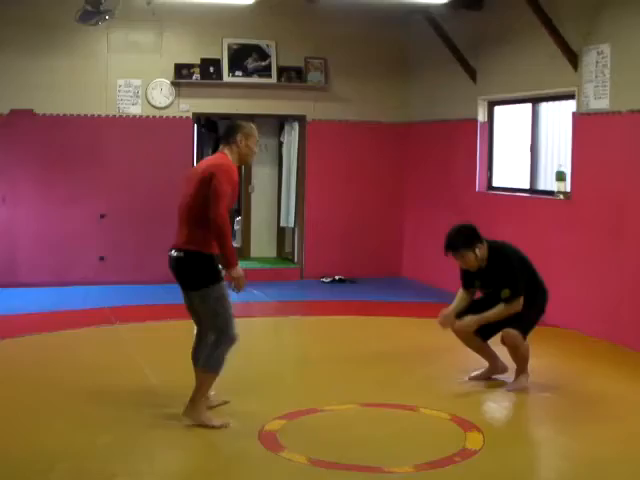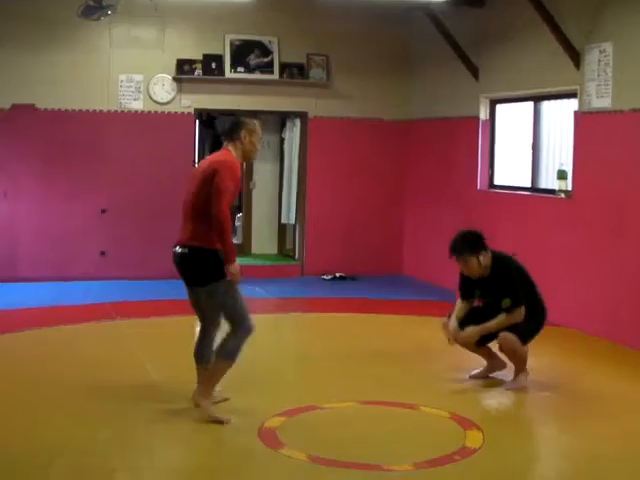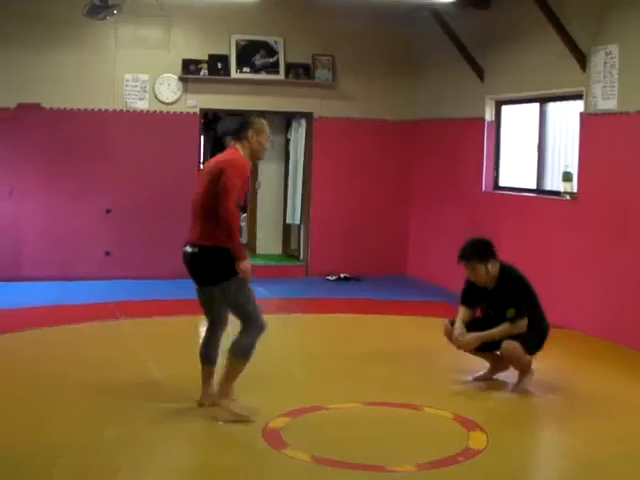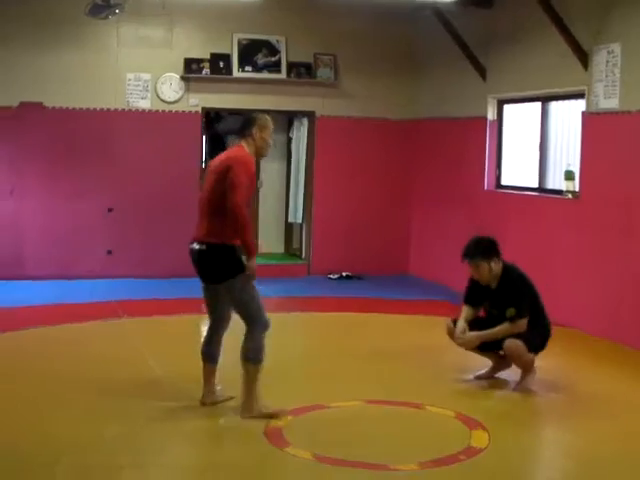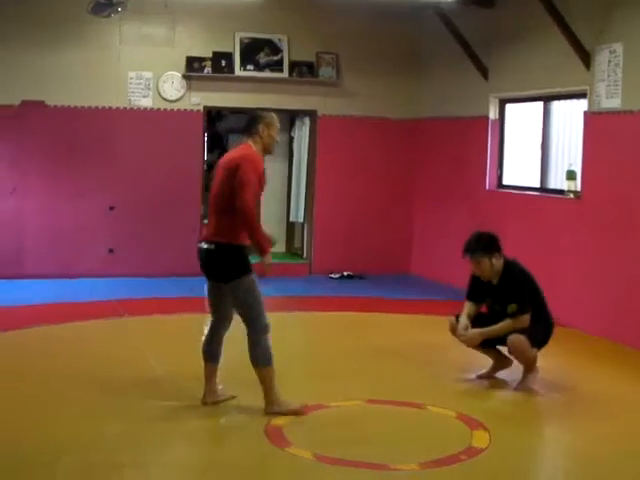
dt=0.1s
person 1, frame 1
left shoulder: (206, 165)
right shoulder: (225, 168)
right elbow: (218, 218)
left wrist: (221, 260)
right wrist: (232, 263)
left hip: (183, 256)
right hip: (197, 260)
left knee: (208, 329)
right knee: (226, 336)
left ankle: (201, 397)
right ankle: (196, 407)
person 1, frame 2
left shoulder: (210, 162)
right shoulder: (228, 165)
right elbow: (219, 214)
left wrist: (223, 255)
right wrist: (231, 259)
left hip: (187, 252)
right hip: (202, 256)
left knee: (210, 325)
right knee: (242, 326)
left ankle: (204, 391)
right ankle: (204, 395)
person 1, frame 3
left shoulder: (219, 161)
right shoulder: (236, 164)
right elbow: (228, 212)
left wrist: (234, 252)
right wrist: (241, 257)
left hip: (196, 252)
right hip: (213, 255)
left knee: (217, 323)
right knee: (254, 324)
left ankle: (208, 392)
right ankle: (223, 395)
person 1, frame 4
left shoulder: (224, 159)
right shoulder: (242, 161)
right elbow: (237, 209)
left wrist: (242, 247)
right wrist: (251, 253)
left hip: (203, 249)
right hip: (220, 253)
left knee: (219, 322)
right knee: (258, 323)
left ankle: (209, 391)
right ankle: (251, 401)
person 1, frame 5
left shoulder: (231, 157)
right shoulder: (250, 160)
right elbow: (245, 207)
left wrist: (258, 236)
right wrist: (263, 248)
left hip: (211, 248)
right hip: (228, 252)
left knee: (220, 322)
right knee: (258, 327)
left ankle: (211, 390)
right ankle: (272, 401)
person 2, frame 1
left shoulder: (506, 259)
right shoulder: (468, 262)
left elbow: (515, 304)
right elbow: (467, 291)
left wrist: (477, 320)
right wrist: (452, 310)
left hip: (529, 300)
left knee: (510, 334)
right knee: (457, 324)
left ankle: (522, 372)
right ankle: (495, 364)
person 2, frame 2
left shoulder: (508, 270)
right shoulder: (469, 270)
left elbow: (516, 315)
right elbow: (464, 300)
left wrist: (479, 331)
right wrist: (453, 320)
left hip: (527, 313)
left knee: (506, 339)
right knee: (457, 329)
left ankle: (521, 371)
right ankle: (494, 361)
person 2, frame 3
left shoulder: (514, 282)
right shoulder: (474, 280)
left elbow: (519, 326)
right elbow: (467, 307)
left wrist: (479, 338)
right wrist: (459, 325)
left hip: (529, 330)
left knee: (509, 348)
right knee: (450, 330)
left ankle: (526, 372)
right ankle: (497, 363)
person 2, frame 4
left shoulder: (516, 282)
right shoulder: (477, 279)
left elbow: (518, 325)
right elbow: (470, 307)
left wrist: (479, 337)
right wrist: (462, 323)
left hip: (532, 330)
left knee: (511, 346)
right knee: (453, 329)
left ankle: (528, 370)
right ankle: (499, 361)
person 2, frame 5
left shoulder: (517, 277)
right shoulder: (479, 275)
left elbow: (521, 321)
right elbow: (473, 302)
left wrist: (482, 333)
right wrist: (464, 319)
left hip: (534, 325)
left knee: (516, 341)
right knee: (455, 325)
left ankle: (530, 369)
right ankle: (500, 360)
